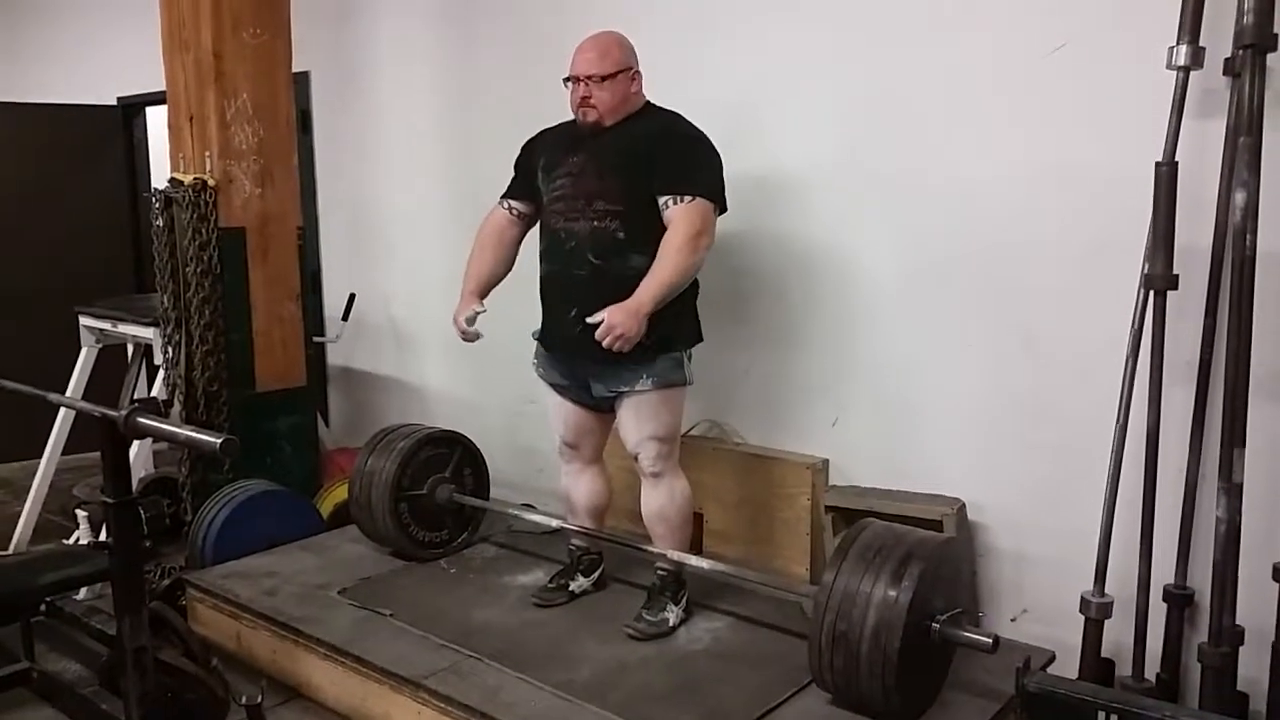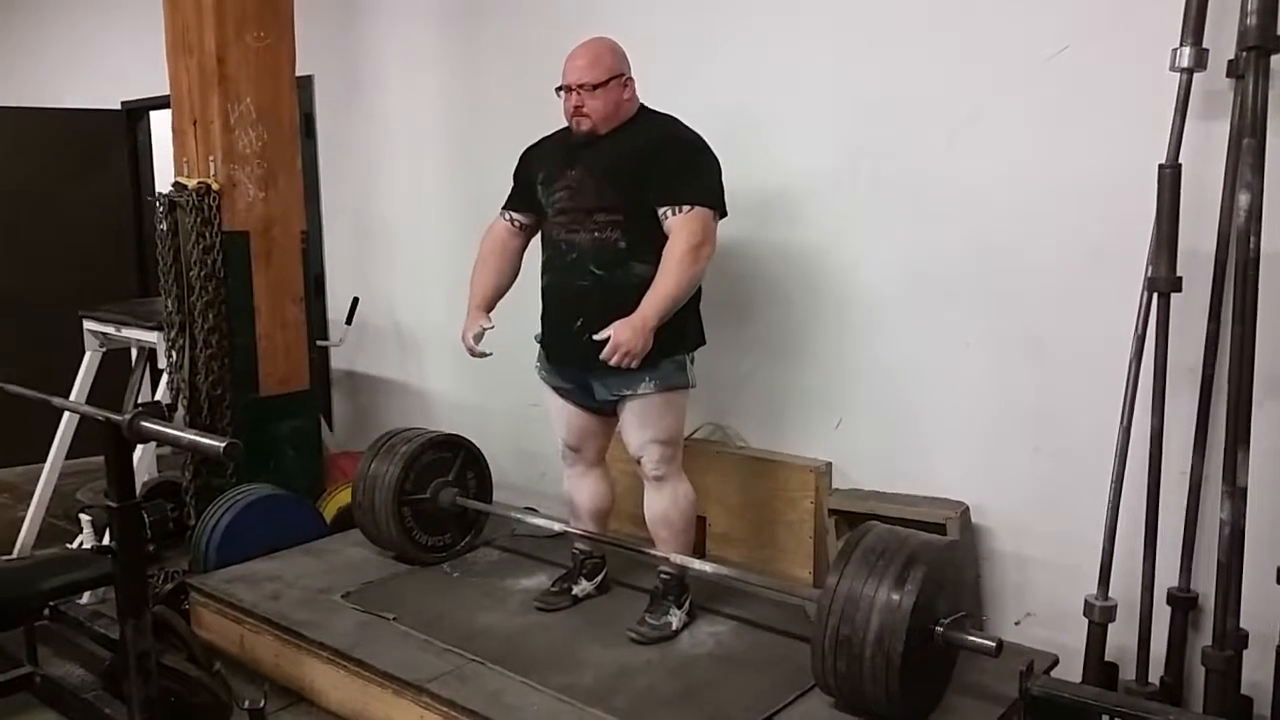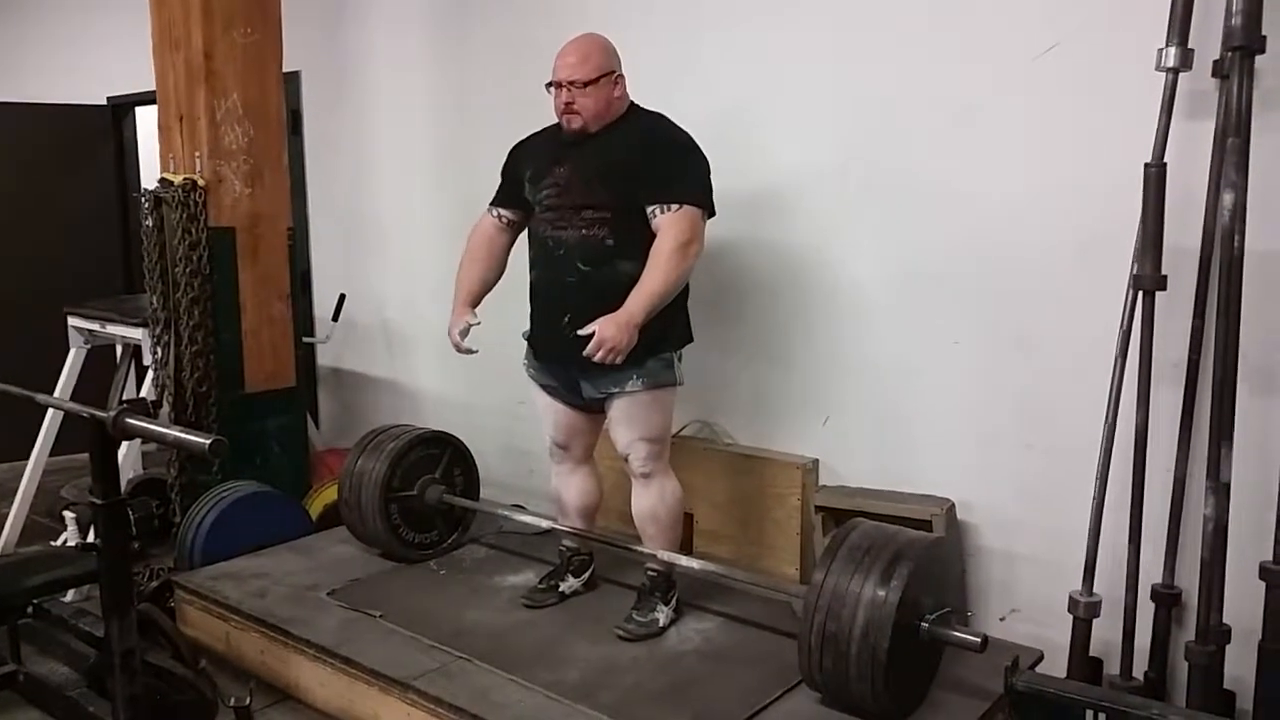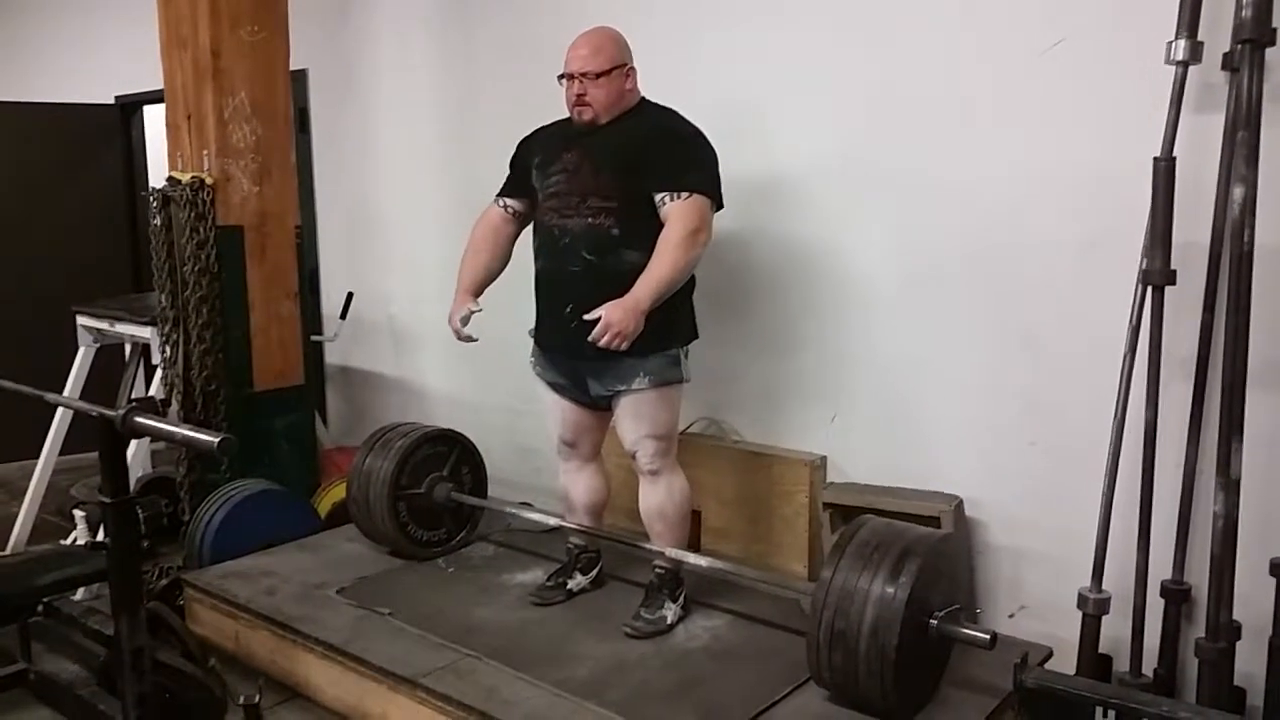
dt=0.4s
person 1, frame 1
left shoulder: (672, 140)
right shoulder: (546, 147)
left elbow: (691, 231)
right elbow: (505, 221)
left wrist: (639, 307)
right wrist: (472, 293)
left hip: (644, 344)
right hip: (563, 340)
left knee: (656, 462)
right knee: (575, 454)
left ankle: (671, 586)
right ankle: (585, 562)
person 1, frame 2
left shoulder: (670, 146)
right shoulder: (544, 156)
left elbow: (692, 240)
right elbow: (507, 232)
left wrist: (644, 322)
right wrist: (478, 308)
left hip: (646, 349)
right hip: (566, 346)
left knee: (658, 465)
right knee: (578, 457)
left ankle: (673, 590)
right ankle: (588, 566)
person 1, frame 3
left shoulder: (659, 145)
right shoulder: (532, 152)
left elbow: (681, 238)
right elbow: (494, 228)
left wrist: (629, 319)
right wrist: (464, 303)
left hip: (634, 347)
right hip: (553, 344)
left knee: (645, 463)
right knee: (566, 455)
left ankle: (661, 586)
right ankle: (575, 563)
person 1, frame 4
left shoulder: (667, 137)
right shoulder: (542, 145)
left elbow: (689, 226)
right elbow: (501, 218)
left wrist: (636, 304)
right wrist: (467, 290)
left hip: (640, 342)
right hip: (560, 339)
left knee: (653, 460)
right knee: (574, 452)
left ankle: (669, 584)
right ankle: (583, 560)
